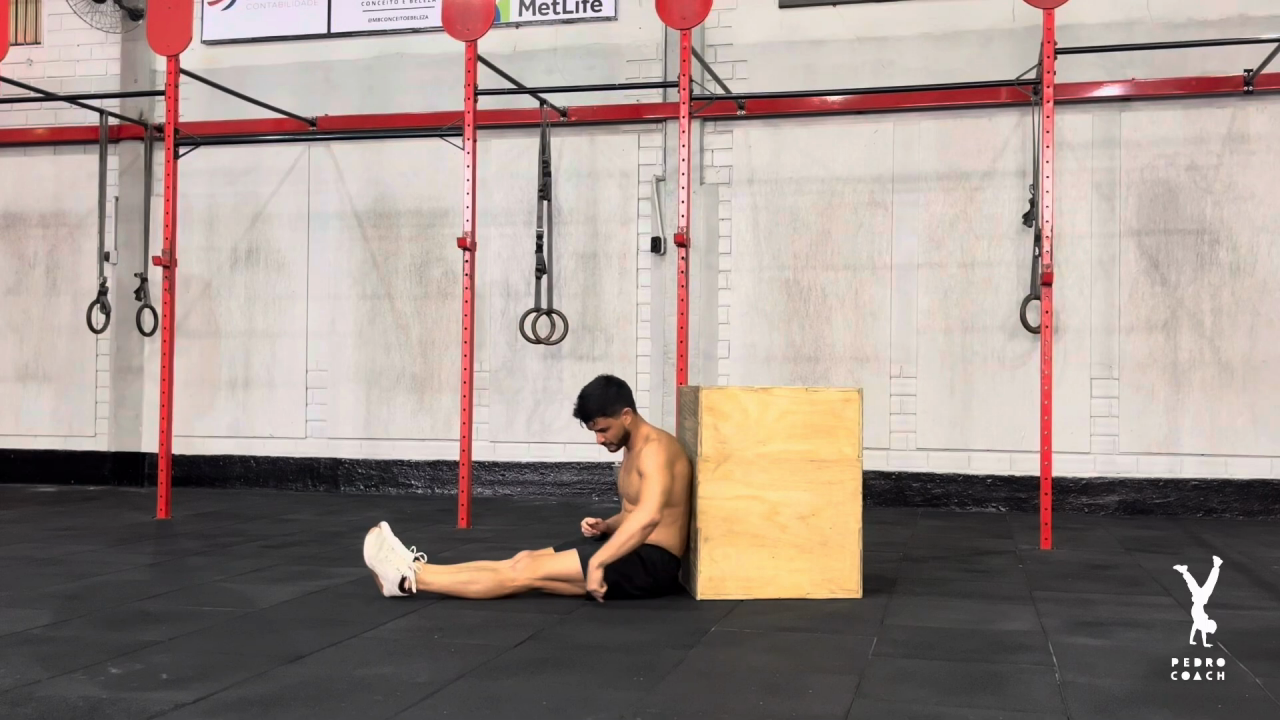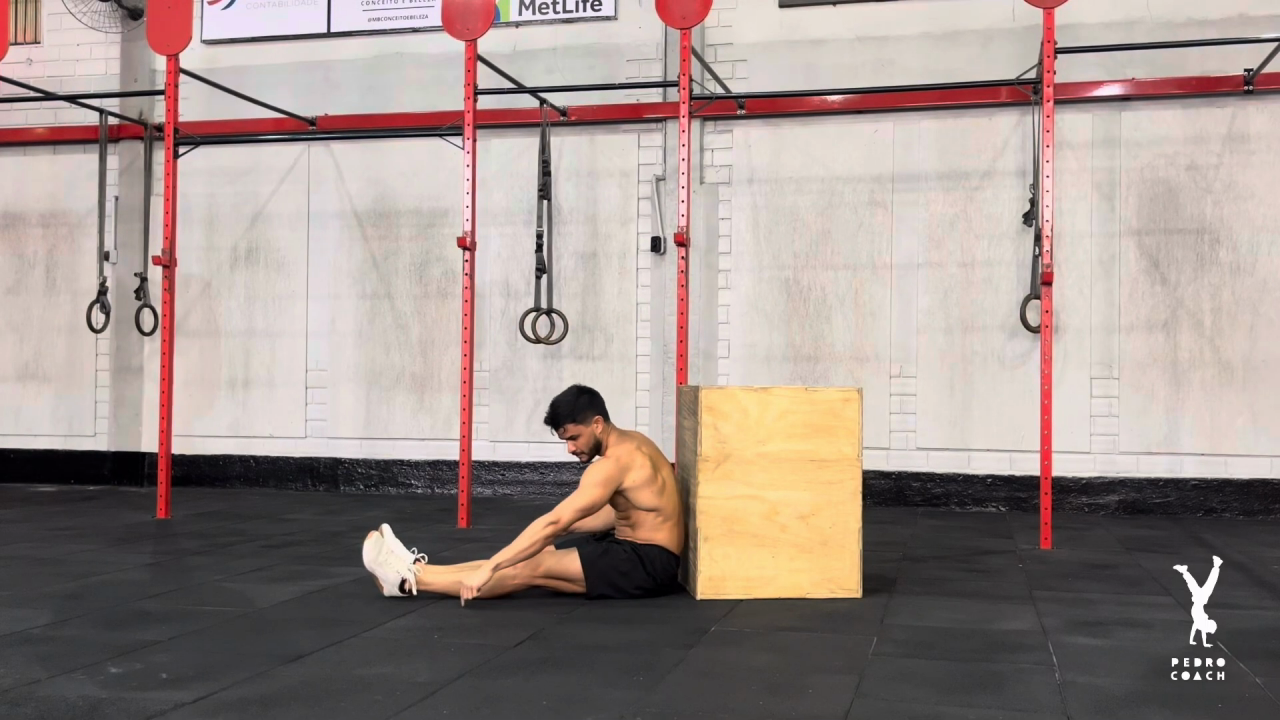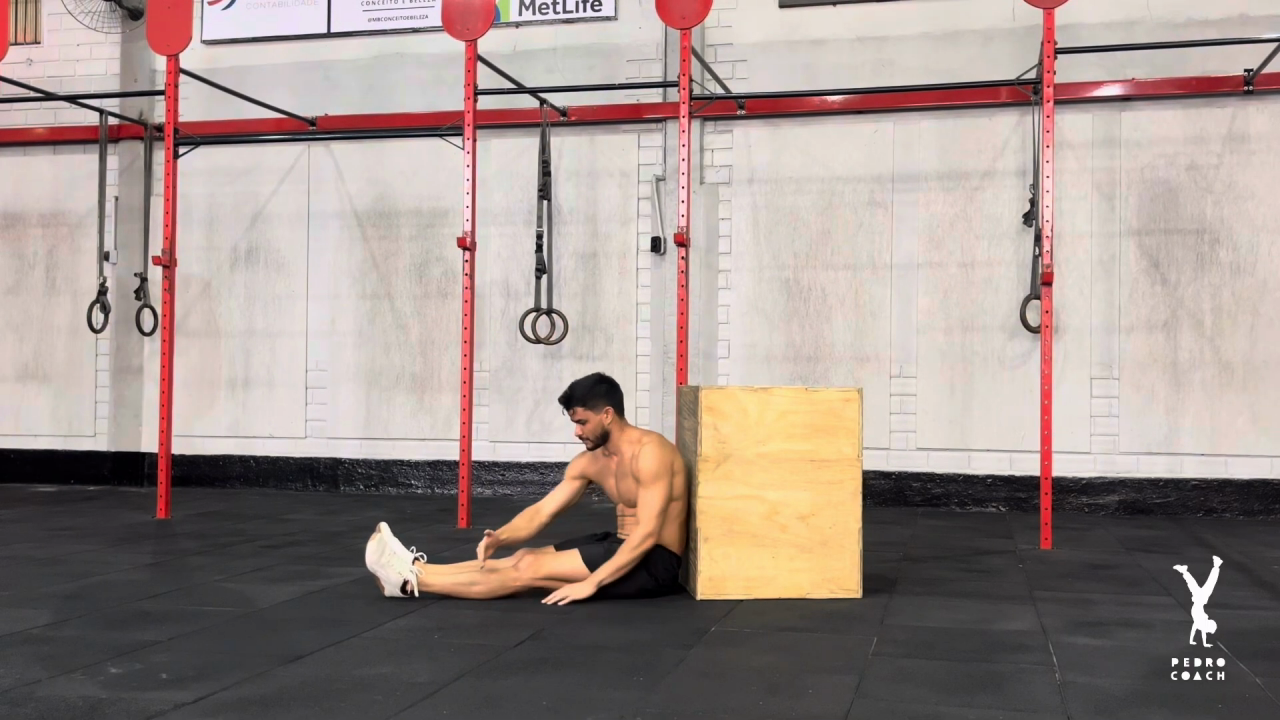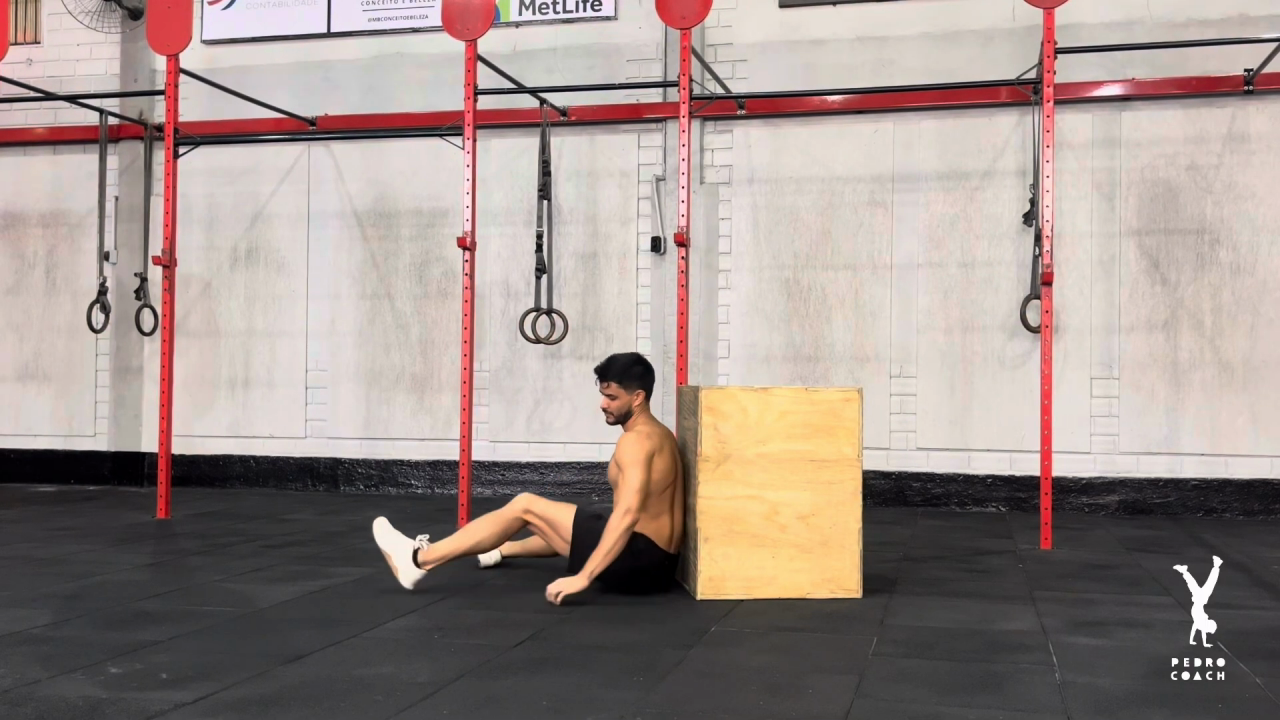
dt=1s
person 1, frame 1
left shoulder: (654, 449)
right shoulder: (636, 447)
left elbow: (650, 516)
left wrist: (596, 564)
right wrist: (605, 526)
left hip: (649, 564)
right hip: (637, 553)
left knee: (526, 573)
right knee: (524, 559)
left ankle: (409, 577)
right ankle: (414, 570)
person 1, frame 2
left shoulder: (614, 462)
right shoulder: (629, 443)
left elbow: (552, 523)
left wrist: (488, 569)
right wrist: (564, 527)
left hip: (648, 563)
right hip: (631, 547)
left knee: (531, 568)
right knee: (523, 557)
left ankle: (409, 579)
right ankle: (418, 568)
person 1, frame 3
left shoulder: (650, 452)
right shoulder: (590, 462)
left elbow: (649, 532)
right elbow: (542, 511)
left wrist: (592, 582)
right wrist: (498, 537)
left hip: (654, 563)
right hip: (623, 548)
left knee: (531, 571)
right knee: (522, 557)
left ankle: (411, 582)
right ankle: (416, 569)
person 1, frame 4
left shoulder: (637, 440)
right shoulder: (660, 434)
left elbow: (628, 514)
left wrist: (584, 577)
left hip: (638, 561)
right hip: (660, 566)
left knee: (527, 505)
right knee: (577, 527)
left ankle: (419, 559)
right ankle: (503, 549)
